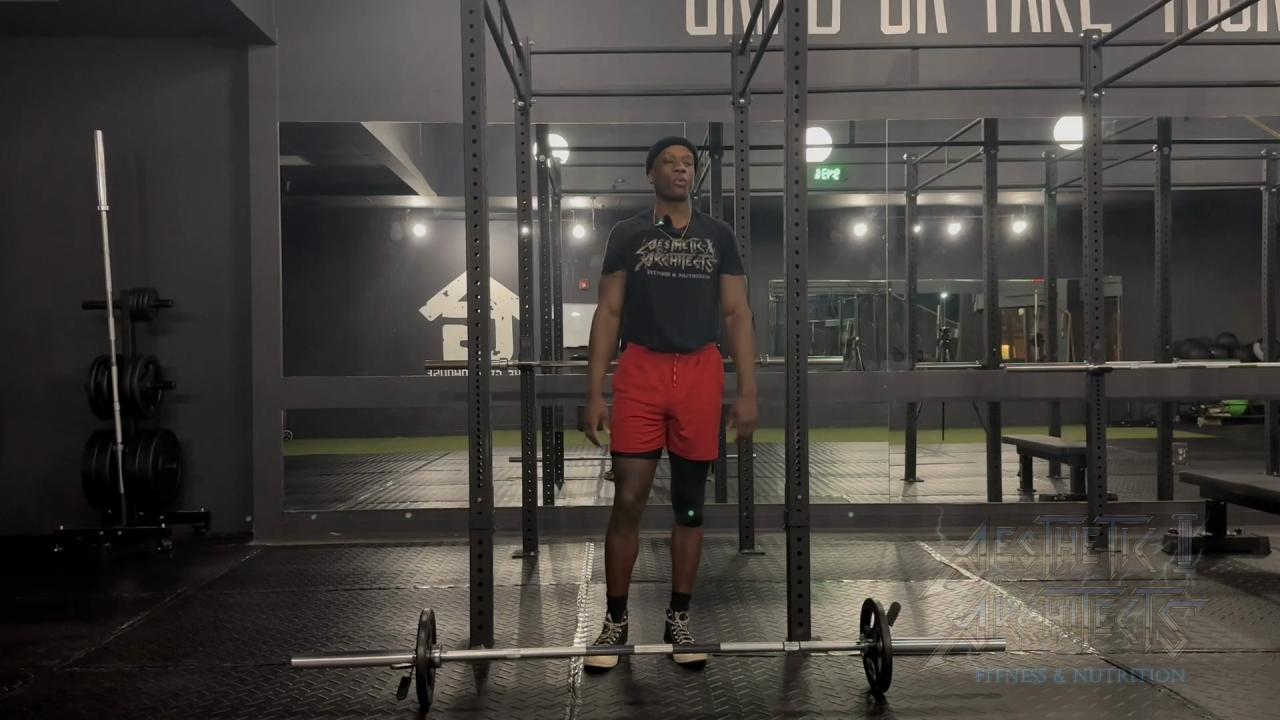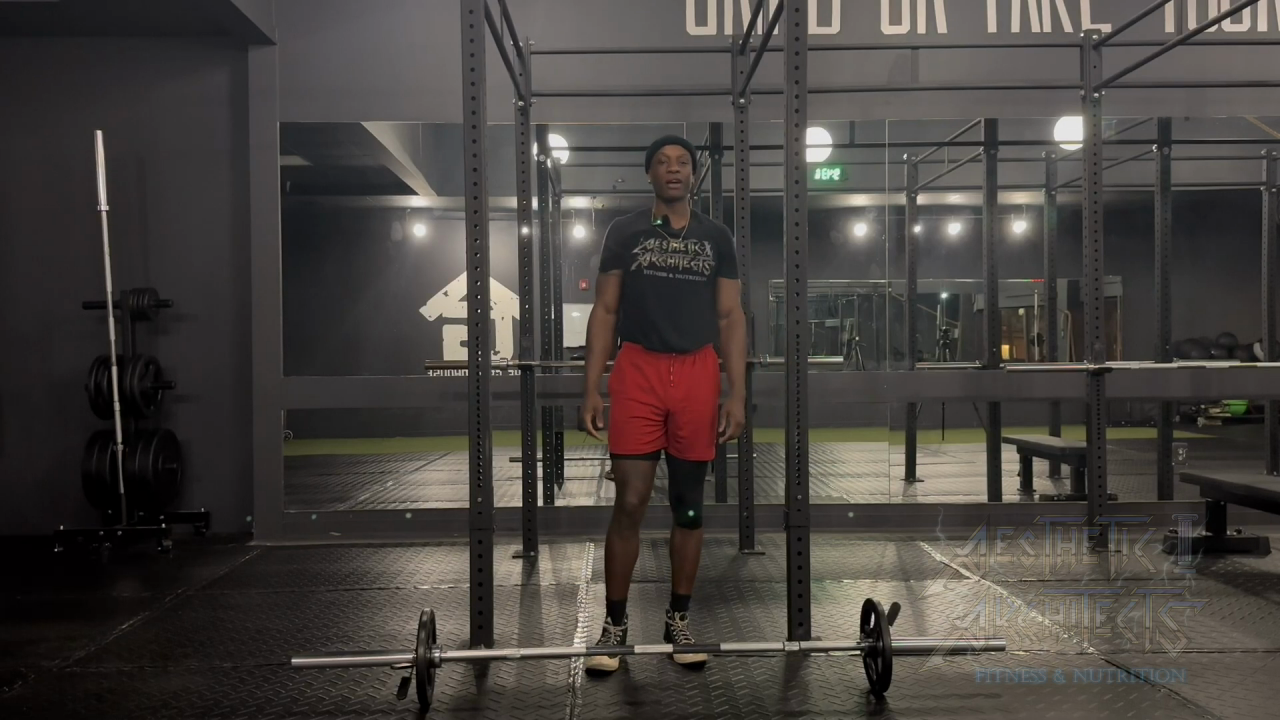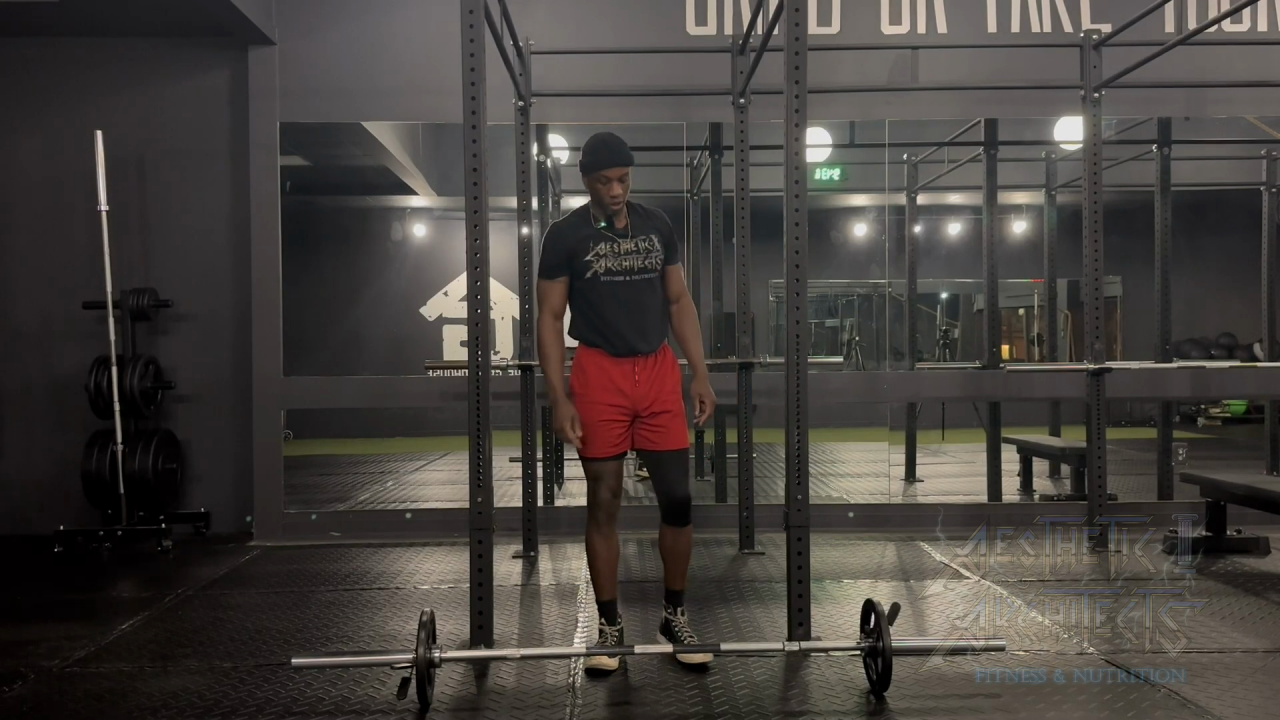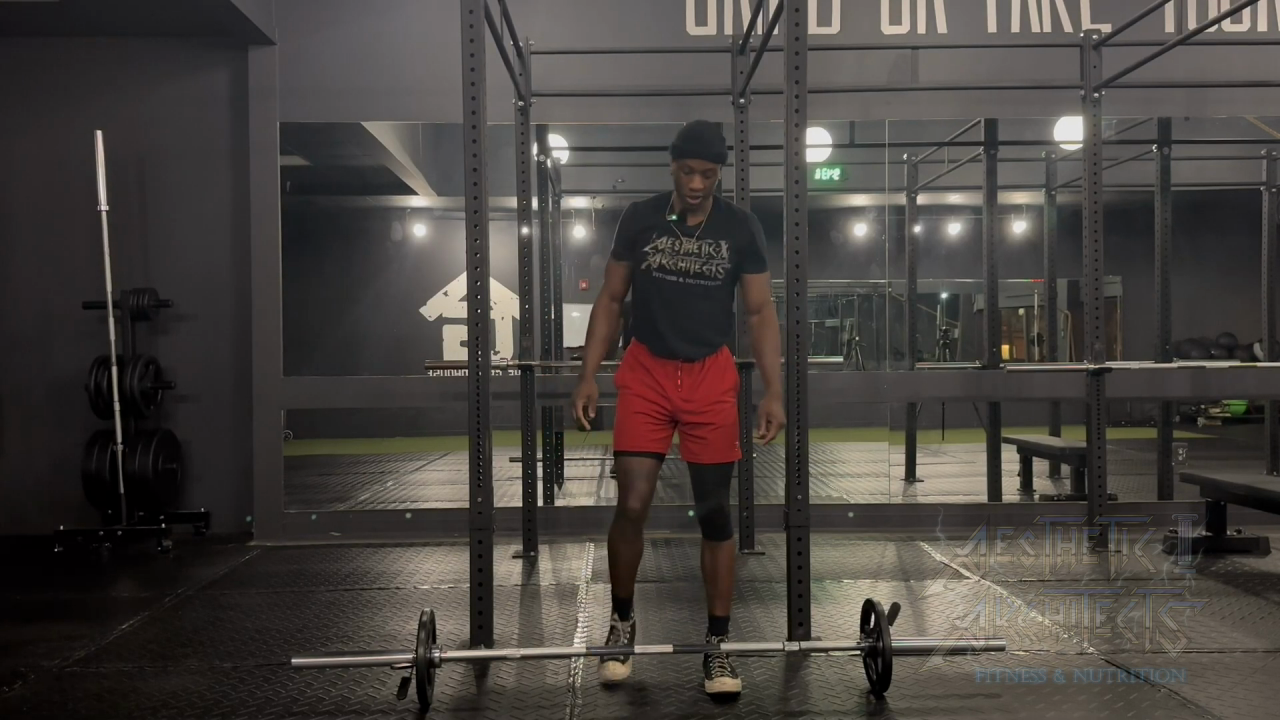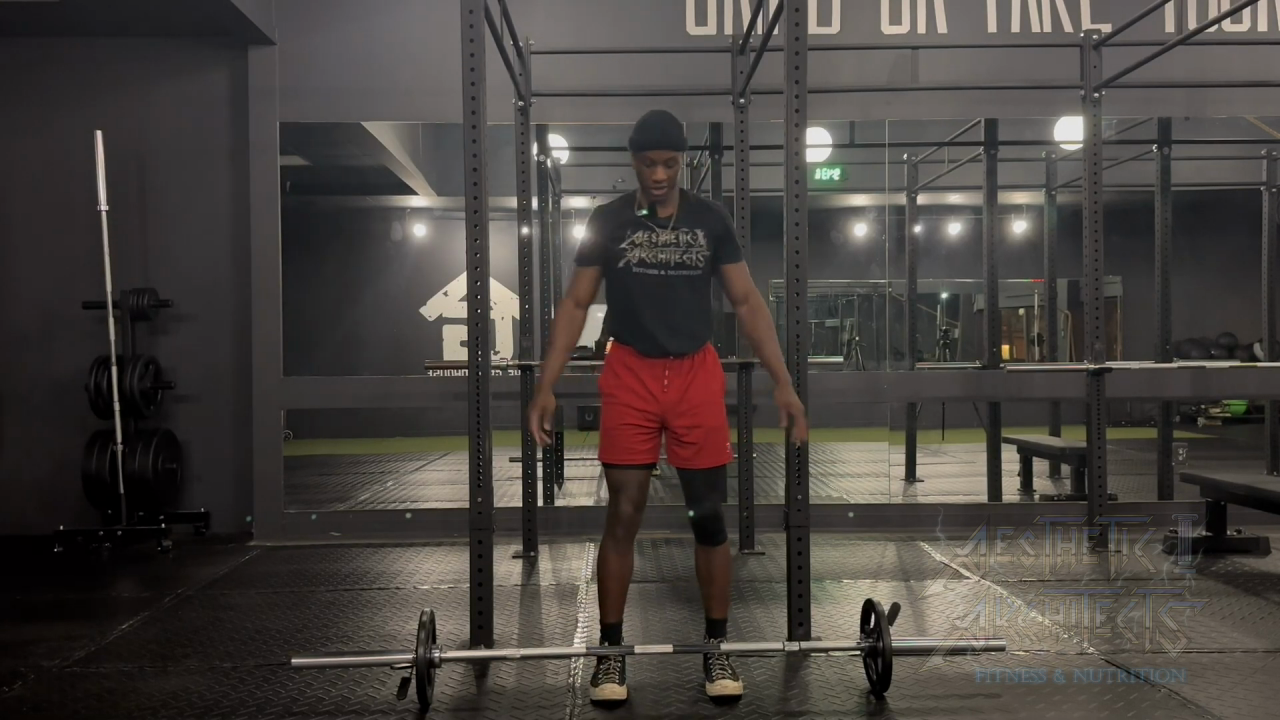
dt=1s
person 1, frame 1
left shoulder: (719, 236)
right shoulder: (627, 234)
left elbow: (737, 313)
right elbow: (609, 314)
left wrist: (746, 390)
right wrist: (595, 391)
left hip: (701, 375)
right hip: (641, 375)
left knee: (689, 502)
right knee: (628, 501)
left ankle: (678, 619)
right ankle: (615, 620)
person 1, frame 2
left shoulder: (716, 237)
right shoulder: (624, 232)
left elbow: (731, 316)
right elbow: (605, 312)
left wrist: (737, 392)
right wrist: (591, 387)
left hip: (698, 375)
right hip: (638, 374)
left knee: (689, 505)
right knee: (630, 504)
left ankle: (678, 620)
right ankle: (615, 623)
person 1, frame 3
left shoulder: (657, 225)
right shoulder: (565, 236)
left elbow: (679, 302)
right elbow: (550, 318)
left wrist: (700, 374)
right wrist: (559, 398)
left hip: (659, 372)
right hip: (599, 375)
left knee: (677, 499)
right knee: (604, 504)
left ankle: (674, 615)
right ankle: (610, 626)
person 1, frame 4
left shoulder: (740, 228)
right shoulder: (639, 218)
left elbow: (760, 312)
right elbow: (611, 299)
left wrist: (773, 392)
right wrist: (588, 375)
left hip: (711, 378)
right hip: (645, 374)
left knee: (715, 514)
right knee: (631, 507)
left ankle: (717, 646)
right ankle: (622, 621)
person 1, frame 5
left shoulder: (711, 219)
right shoulder: (607, 220)
left elbow: (747, 303)
right elbow: (575, 306)
left wrist: (783, 383)
right wrist: (546, 386)
left hip: (697, 377)
right hip: (629, 378)
left knee: (708, 517)
right knee: (622, 517)
left ankle: (716, 647)
right ankle: (611, 650)
